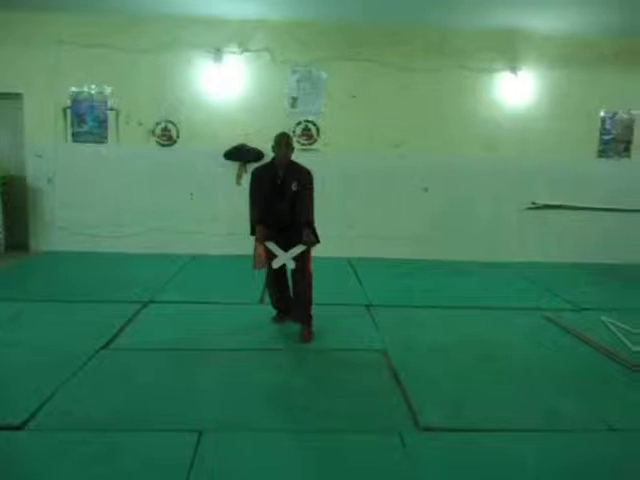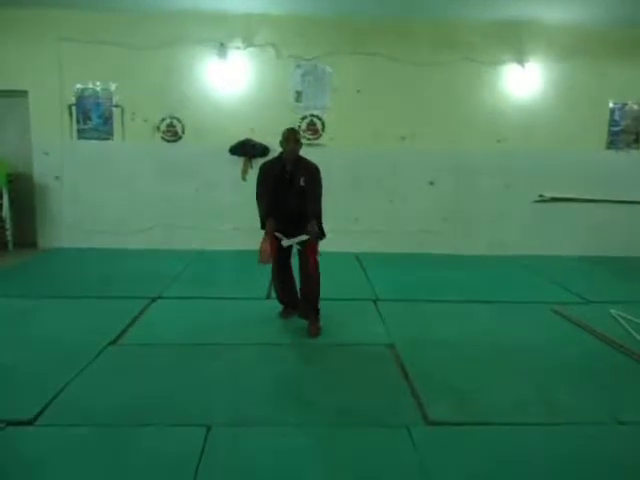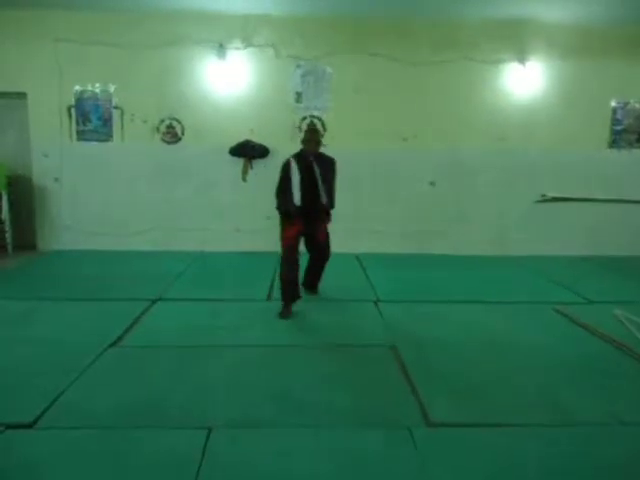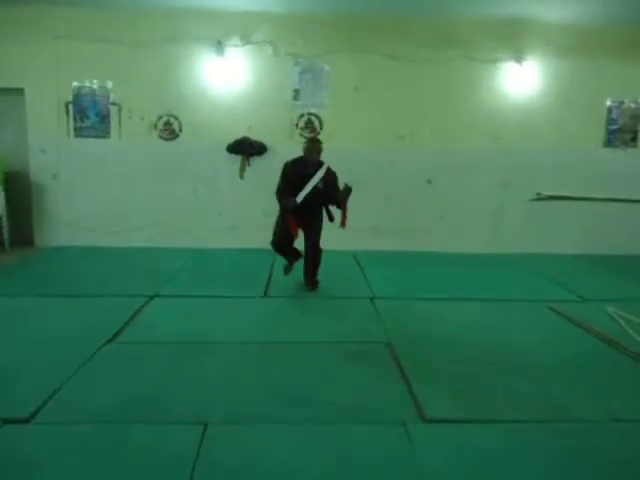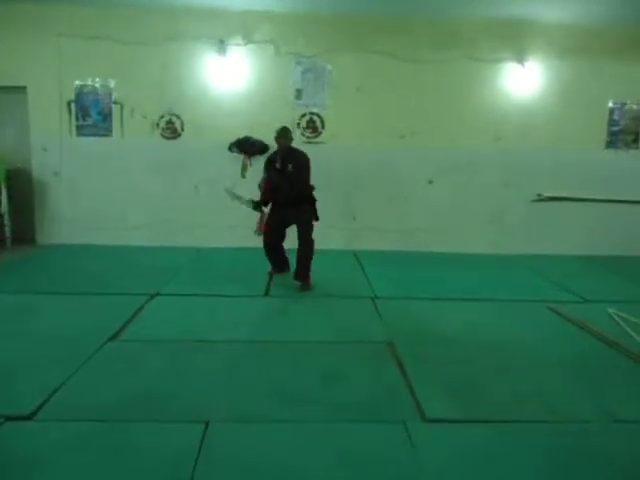
dt=0.7s
person 1, frame 1
left shoulder: (303, 174)
right shoulder: (260, 174)
left elbow: (306, 204)
right elbow: (256, 205)
left wrist: (307, 230)
right wrist: (258, 230)
left hip: (297, 231)
right hip: (271, 231)
left knee: (302, 275)
right knee: (274, 274)
left ankle: (305, 322)
right ankle: (284, 309)
person 1, frame 2
left shoulder: (310, 169)
right shoulder: (268, 168)
left elbow: (314, 198)
right elbow: (263, 197)
left wrist: (313, 222)
right wrist: (268, 221)
left hip: (305, 224)
right hip: (279, 225)
left knee: (309, 268)
right knee: (280, 266)
left ankle: (312, 318)
right ankle: (290, 304)
person 1, frame 3
left shoulder: (328, 163)
right shoulder: (291, 163)
left elbow: (328, 187)
right elbow: (282, 191)
left wrist: (326, 205)
right wrist: (289, 207)
left hip: (316, 215)
right hip: (294, 215)
left knee: (322, 252)
right knee: (289, 253)
left ankle: (310, 283)
right ankle: (288, 300)
person 1, frame 4
left shoulder: (327, 173)
right shoulder: (291, 167)
left elbow: (334, 197)
right elbow: (282, 191)
left wrist: (343, 195)
right wrist: (288, 203)
left hip: (312, 213)
right hip: (291, 209)
left knee: (313, 247)
right knee: (279, 241)
left ankle: (310, 280)
right ankle: (293, 256)
person 1, frame 5
left shoulder: (300, 157)
right shoulder: (271, 159)
left elbow: (302, 180)
right elbow: (269, 184)
left wrist: (277, 178)
right wrist: (262, 202)
left hip: (301, 205)
right hip: (280, 205)
left knee: (305, 239)
right knee: (270, 237)
left ankle: (303, 277)
right ankle: (281, 265)
